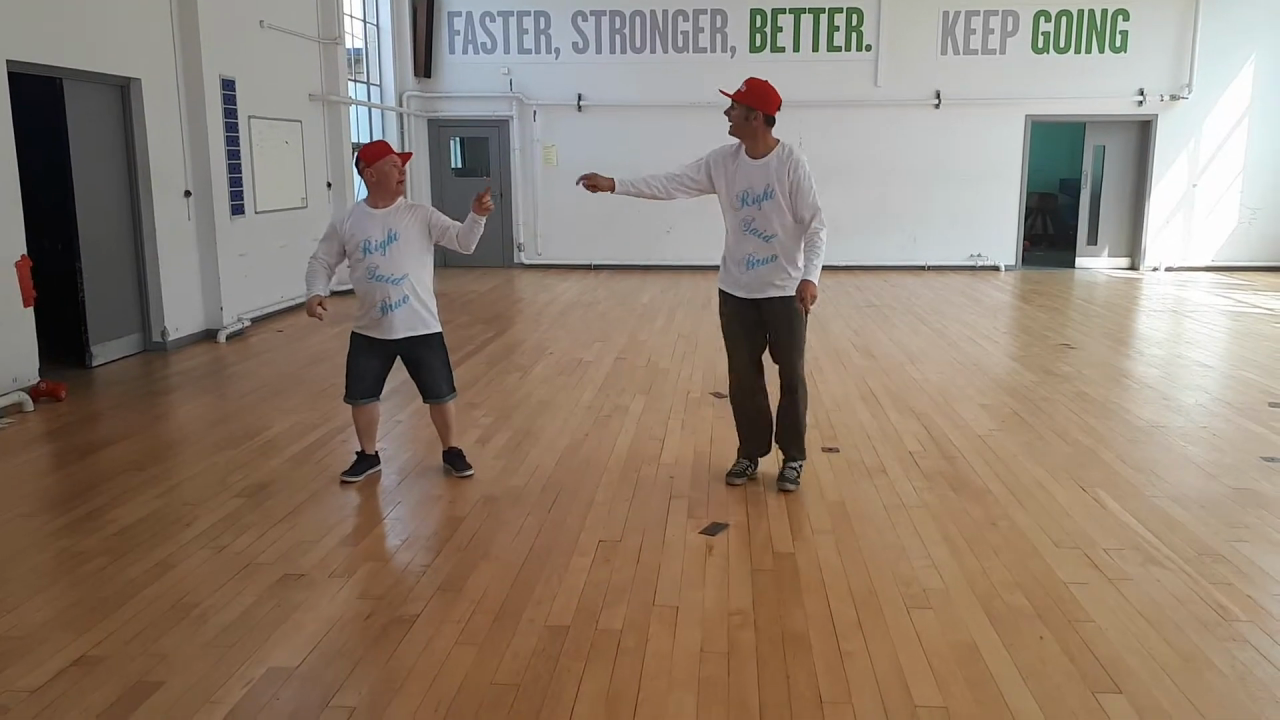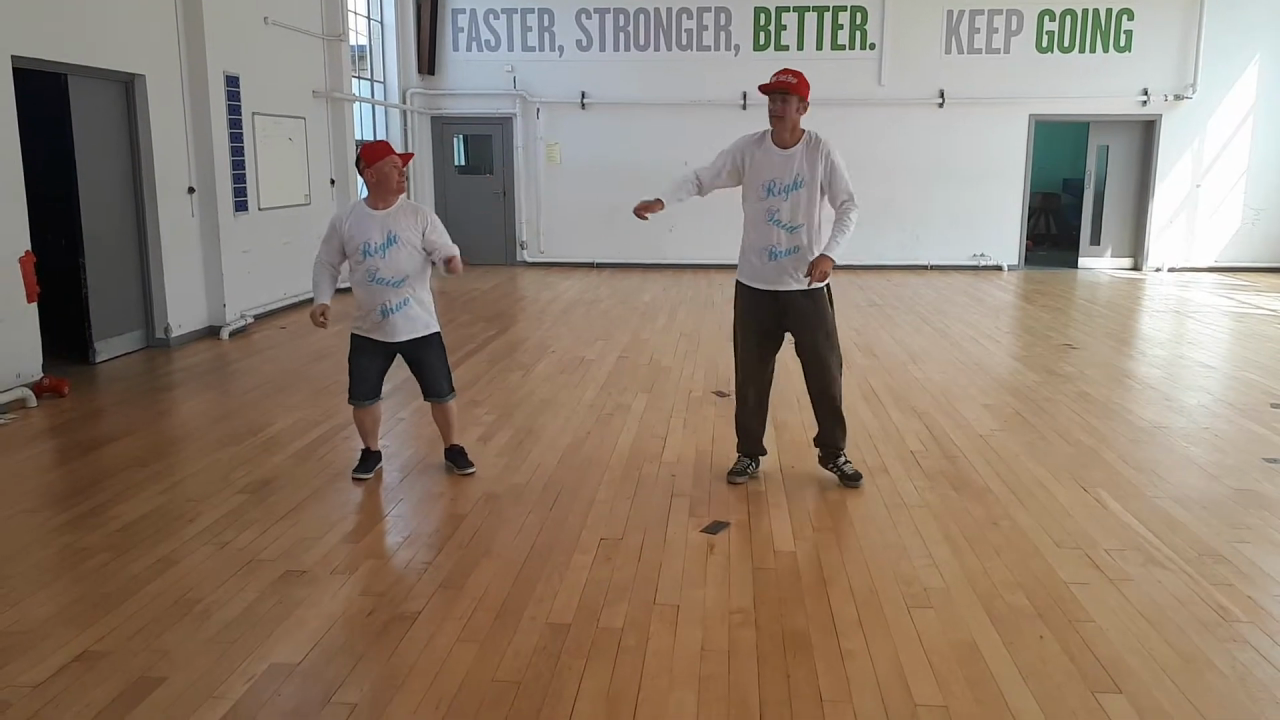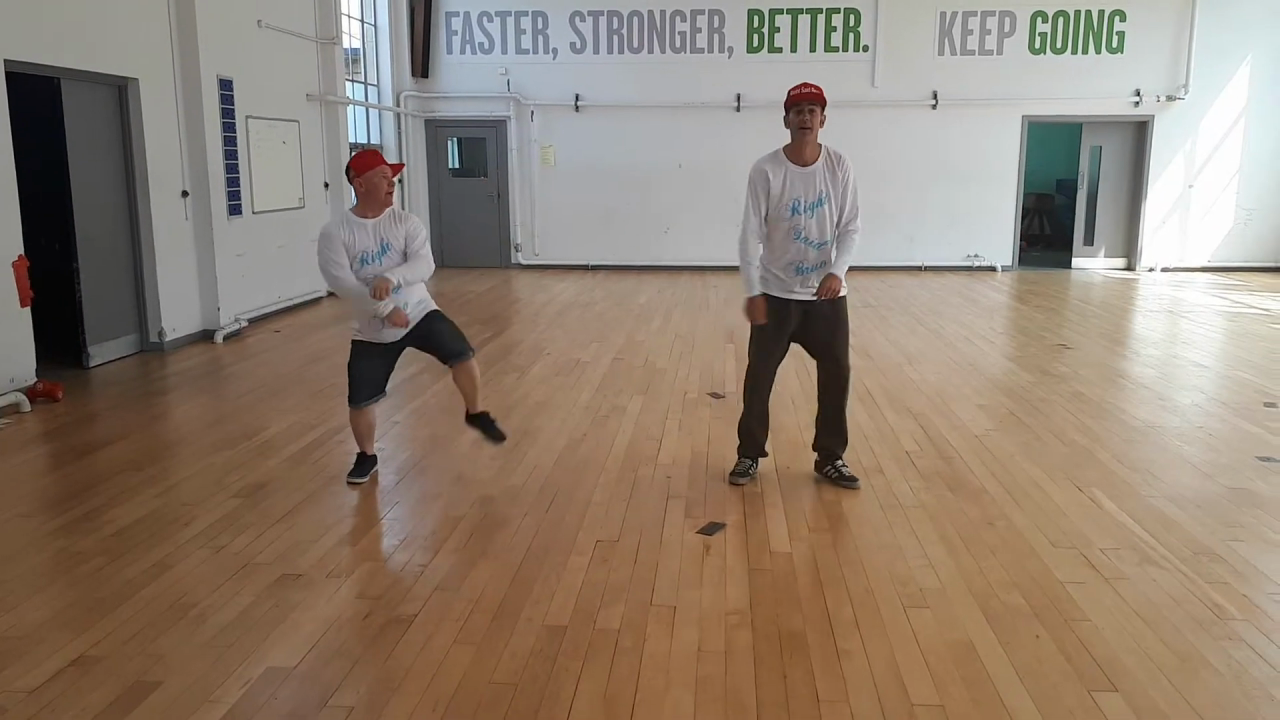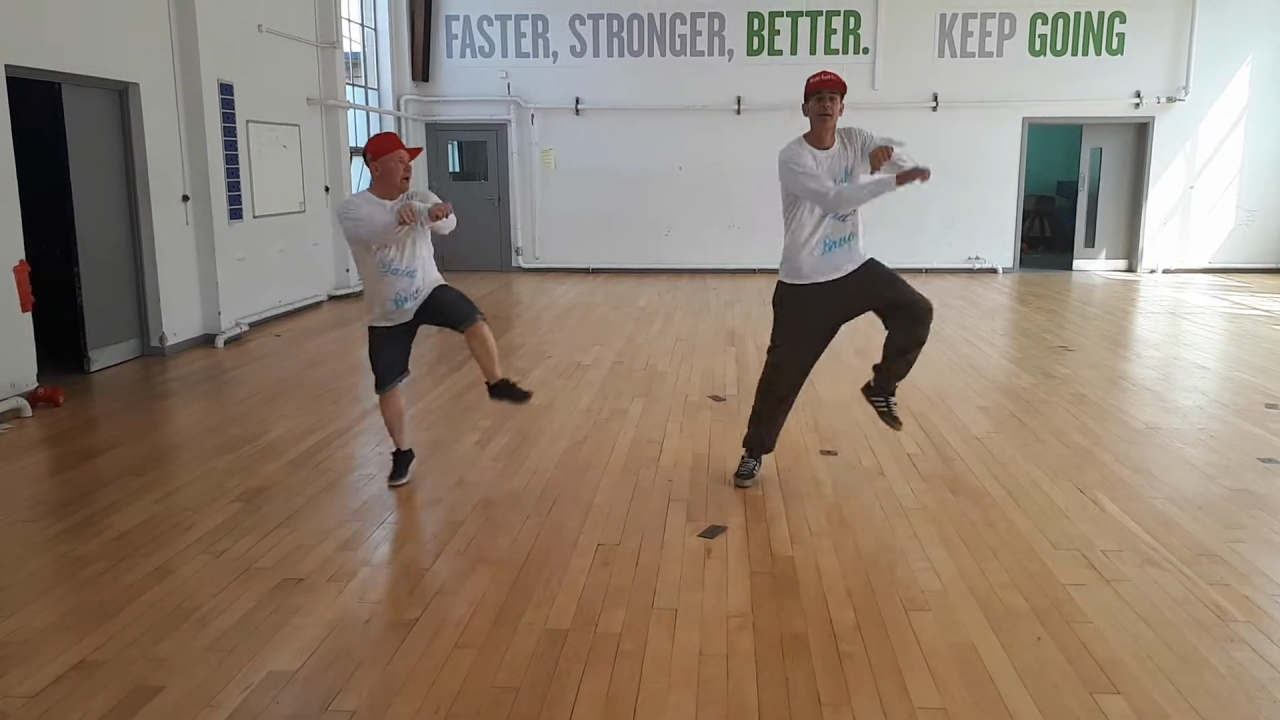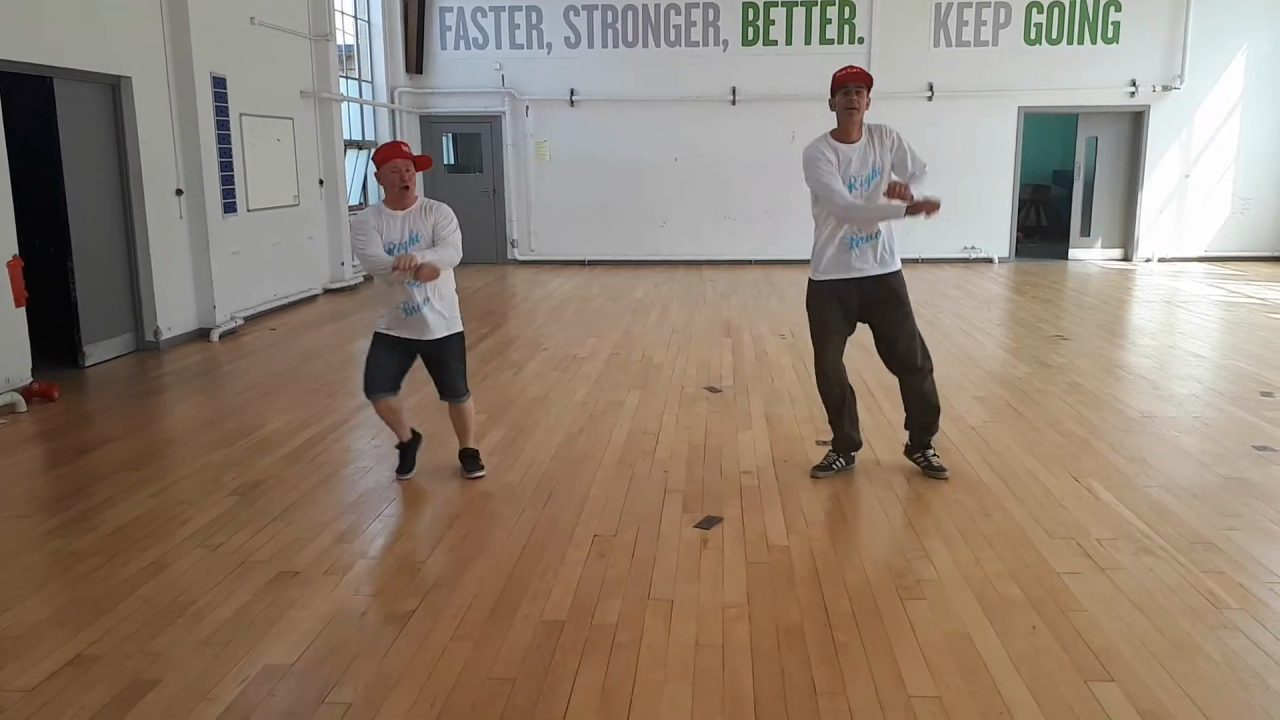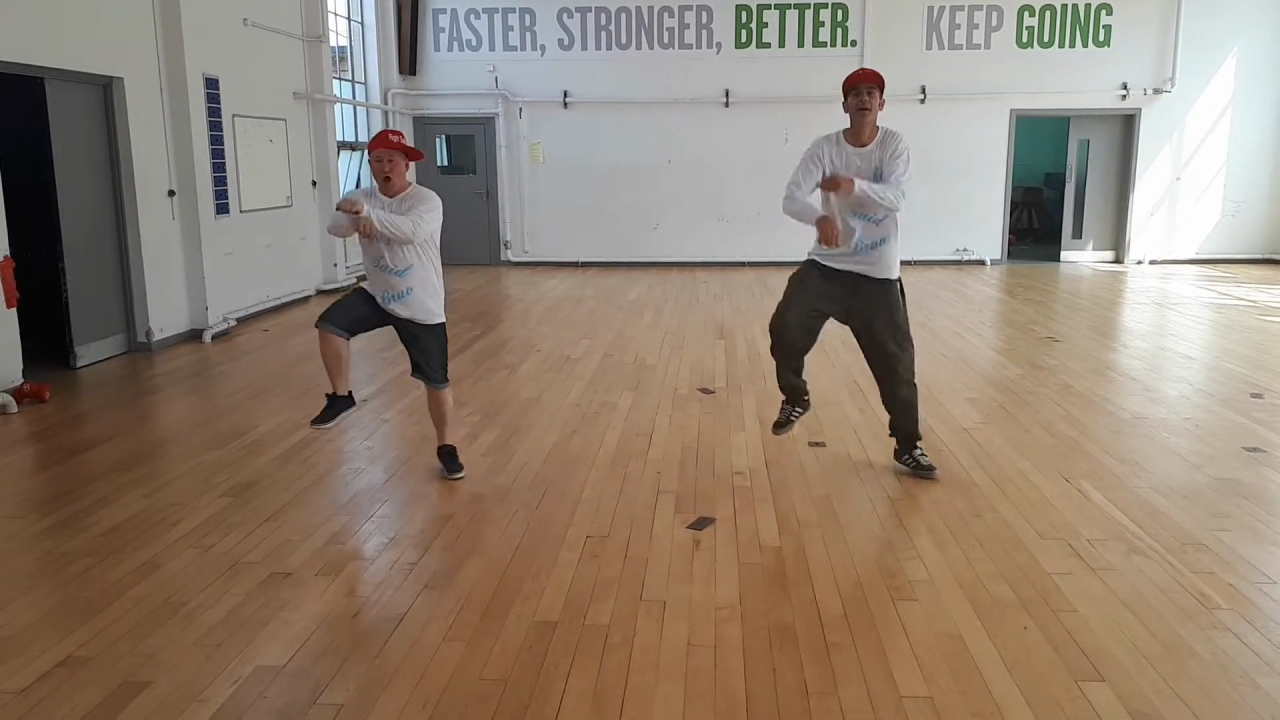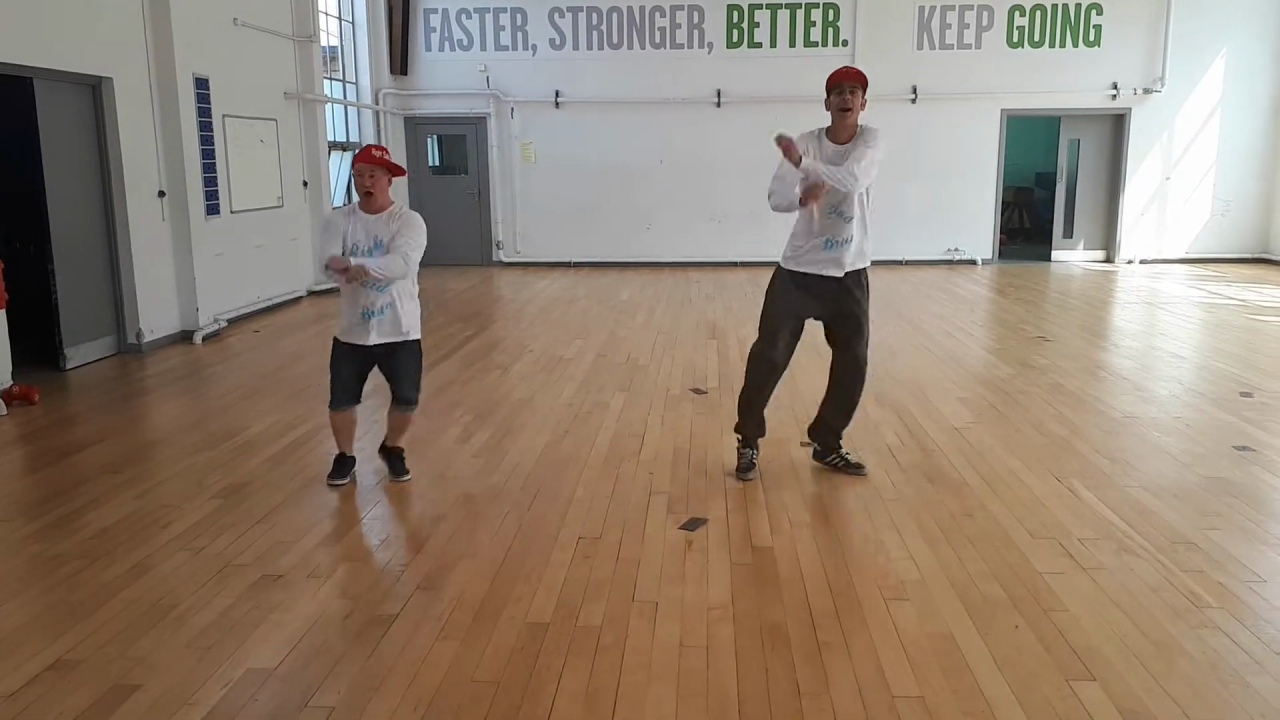
dt=0.2s
person 1, frame 1
left shoulder: (792, 164)
right shoulder: (722, 160)
left elbow: (814, 226)
right elbow: (672, 183)
left wrist: (810, 275)
right wrist: (615, 185)
left hip: (784, 291)
right hip: (736, 289)
left knee: (792, 376)
right knee: (744, 378)
left ankle: (791, 458)
right ankle: (750, 453)
person 1, frame 2
left shoulder: (821, 152)
right shoulder: (746, 148)
left elbow: (848, 206)
right elbow: (701, 180)
left wrist: (829, 253)
right wrist: (663, 201)
left hip: (807, 284)
right hip: (754, 282)
left knee: (824, 370)
right knee: (751, 373)
left ankle: (833, 454)
right ankle: (749, 454)
person 1, frame 3
left shoulder: (838, 165)
right shoulder: (765, 170)
left elbow: (851, 227)
right elbow: (751, 234)
left wrist: (837, 274)
right wrist: (754, 291)
left hip: (825, 290)
right hip: (776, 291)
left knee: (836, 375)
right knee: (758, 377)
left ankle: (830, 458)
right ankle: (749, 455)
person 1, frame 4
left shoulder: (854, 140)
right shoulder: (791, 156)
left elbow: (903, 160)
right elbow: (834, 199)
left wrist: (894, 158)
right wrist: (895, 179)
left hip: (853, 267)
right hip: (802, 279)
left knee: (916, 314)
right knee: (782, 370)
left ankle: (882, 389)
right ankle: (755, 451)
person 1, frame 5
left shoulder: (887, 138)
right shoulder: (818, 153)
left elbow: (923, 174)
right elbow: (841, 207)
left wrist: (905, 184)
right wrist: (905, 207)
left hip: (883, 274)
right hip: (831, 278)
left knee: (913, 362)
right knee: (829, 369)
left ankle: (922, 445)
right ankle: (844, 448)
person 1, frame 6
left shoulder: (894, 143)
right shoulder: (823, 148)
left elbow: (893, 195)
right elbow: (792, 201)
left wrist: (855, 187)
right wrist: (821, 218)
left hip: (880, 274)
right hip: (827, 266)
left knee: (896, 363)
right knee: (787, 332)
left ankle: (909, 445)
right ankle: (795, 395)
person 1, frame 7
left shoulder: (870, 140)
right shoulder: (803, 142)
left elbow: (850, 182)
right elbow: (777, 198)
left wrist: (804, 159)
right wrist: (804, 189)
left hip: (849, 271)
right hip: (799, 269)
left knee: (852, 366)
right knee: (768, 356)
left ankle: (829, 446)
right ankle: (749, 440)
person 2, frame 1
left shoulder: (422, 215)
right shoulder: (345, 223)
left elbow: (463, 242)
right elbow: (322, 262)
left wrist: (478, 215)
right wrist: (316, 293)
left hip: (421, 326)
right hip: (370, 330)
left knee: (441, 394)
right knee: (361, 396)
left ankle: (451, 451)
right ankle: (368, 455)
person 2, frame 2
left shoulder: (419, 216)
right shoulder: (344, 222)
left elbow: (443, 251)
right elbow: (325, 265)
left wrist: (452, 259)
right wrist: (321, 300)
left hip: (419, 325)
right hip: (369, 330)
left knee: (441, 394)
right knee: (362, 398)
left ankle: (453, 449)
right ankle: (372, 453)
person 2, frame 3
left shoulder: (406, 221)
right shoulder: (333, 233)
left elbow: (424, 265)
right elbow: (340, 280)
left wrist: (392, 280)
right wrist: (383, 309)
left hip: (418, 312)
right hip: (373, 329)
left knee: (462, 354)
right knee: (361, 400)
left ankle: (477, 414)
right ankle: (366, 457)
person 2, frame 4
left shoulder: (418, 198)
right shoulder: (352, 209)
left elbow: (447, 223)
right elbow: (377, 233)
left wrist: (428, 213)
right wrist: (415, 216)
left hip: (428, 293)
right hip: (386, 313)
left knee: (473, 323)
right knee: (388, 387)
left ankle: (499, 384)
right ankle: (401, 453)
person 2, frame 5
left shoulder: (438, 212)
right shoulder: (366, 221)
left elbow: (452, 253)
right elbow: (371, 262)
left wrist: (417, 261)
right wrist: (407, 266)
left hip: (441, 322)
right hip: (394, 325)
left knee: (457, 395)
right knee: (379, 392)
left ankle: (469, 451)
right ankle: (407, 441)
person 2, frame 6
left shoulder: (427, 201)
right shoulder: (360, 199)
left elbow: (410, 230)
right elbow: (336, 226)
left wrist: (365, 212)
right wrist: (355, 221)
left hip: (423, 306)
right hip: (376, 295)
left knee: (435, 382)
right knee: (330, 327)
left ankle: (446, 447)
right ankle: (340, 397)
person 2, frame 7
left shoulder: (409, 222)
right shoulder: (338, 220)
left elbow: (403, 264)
right elbow: (332, 263)
left wrist: (353, 265)
right wrist: (346, 270)
left hip: (399, 329)
right hip: (352, 330)
left knee: (405, 402)
right knee: (342, 403)
left ankle: (393, 449)
right ankle: (345, 458)
